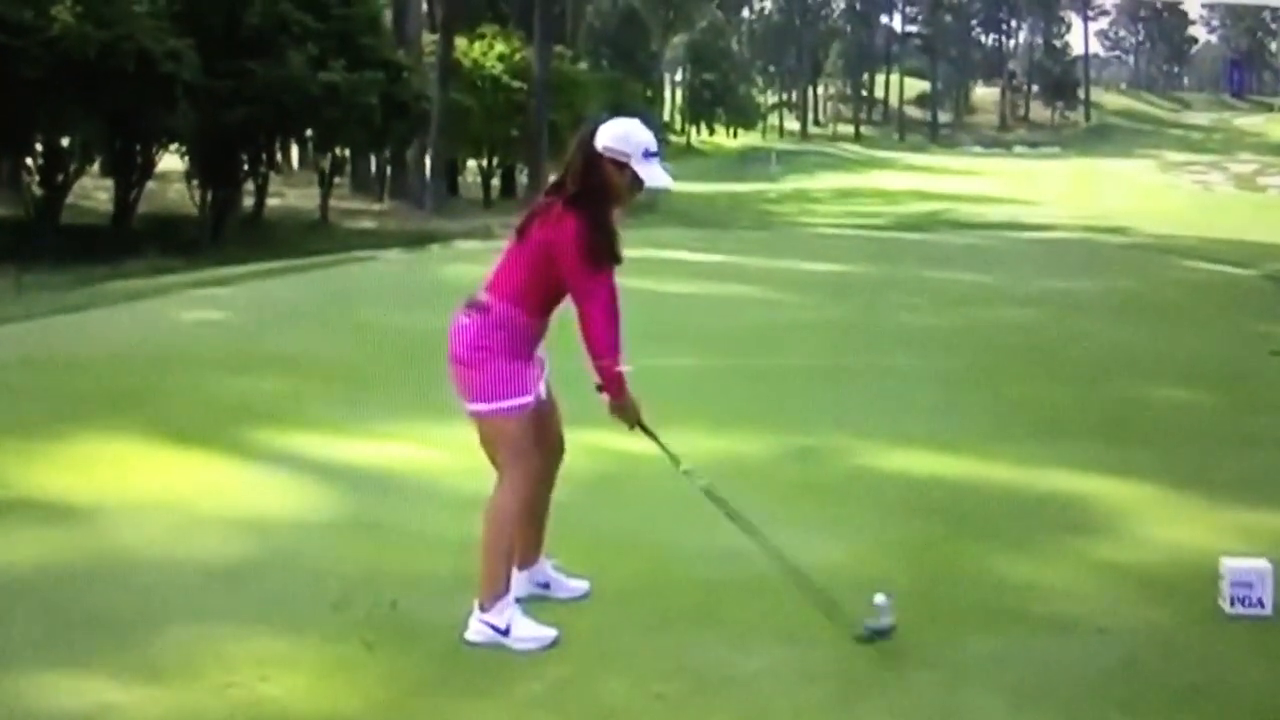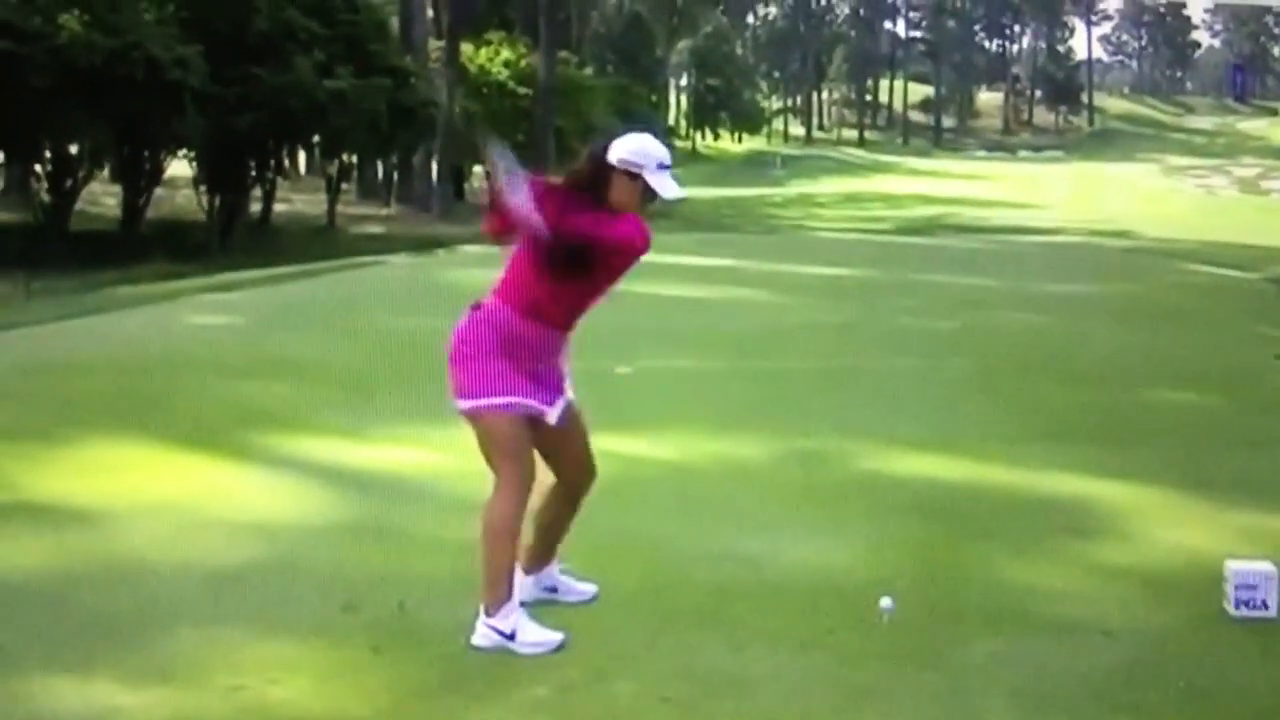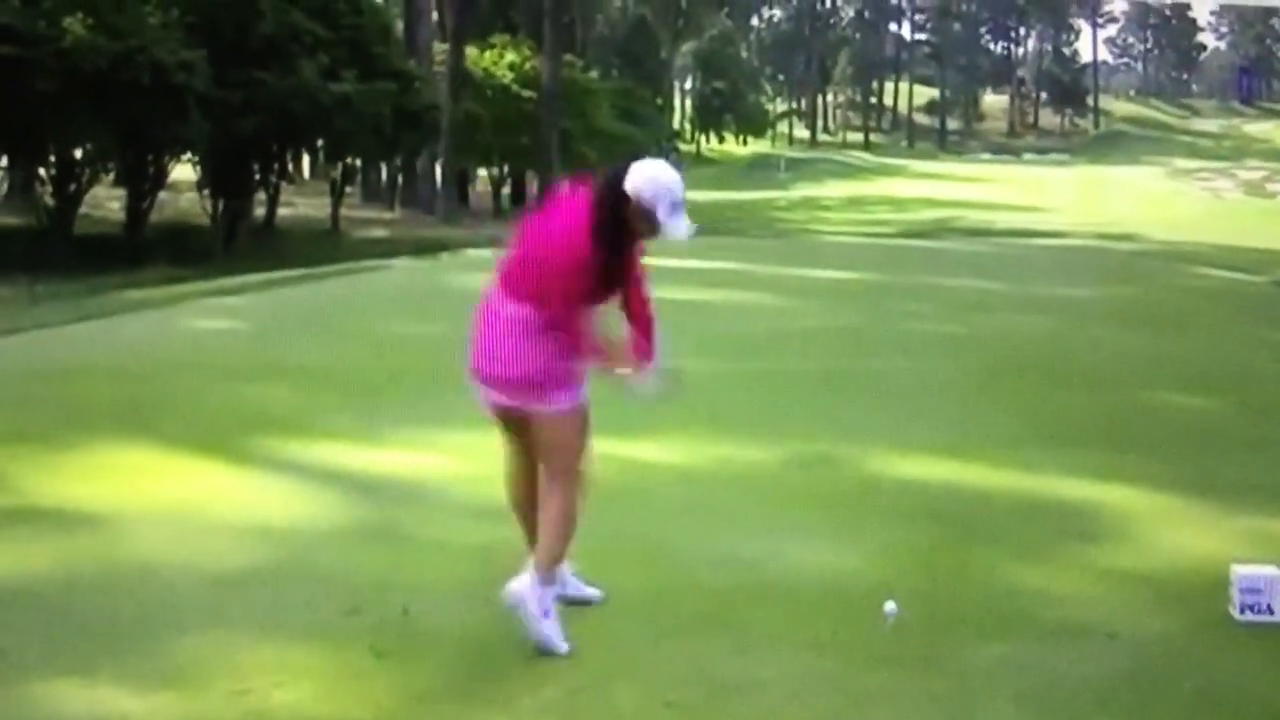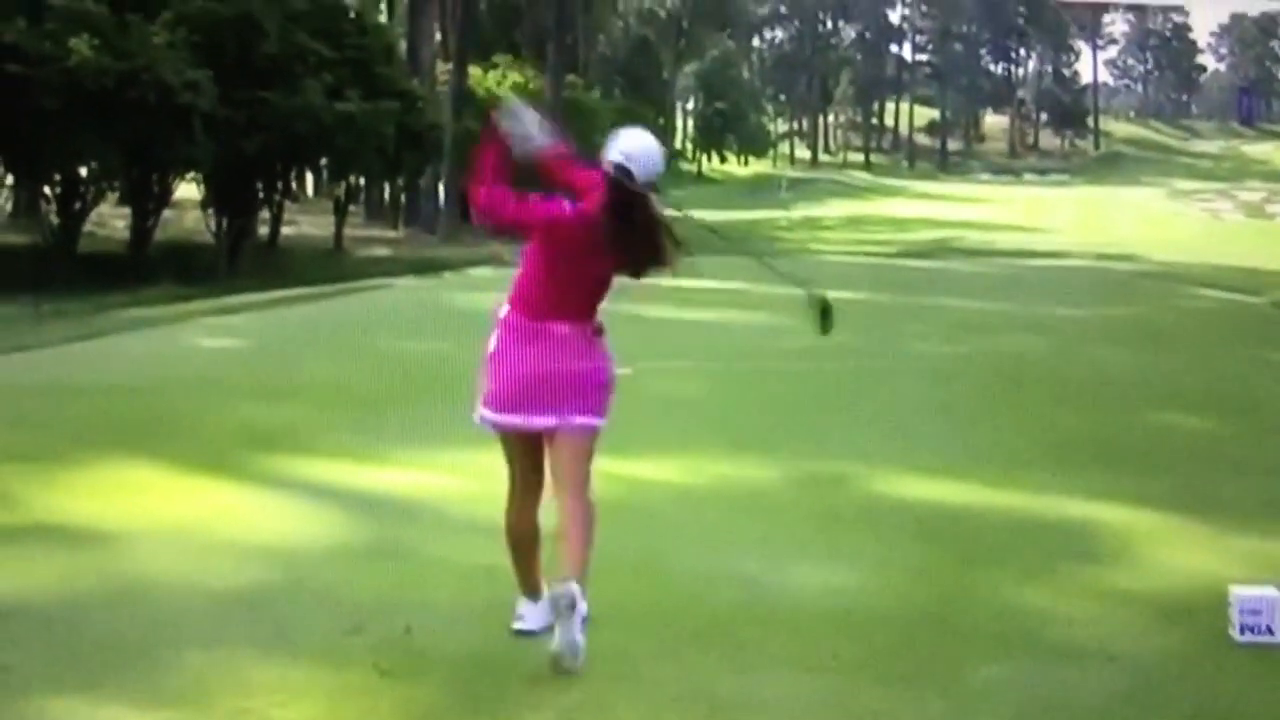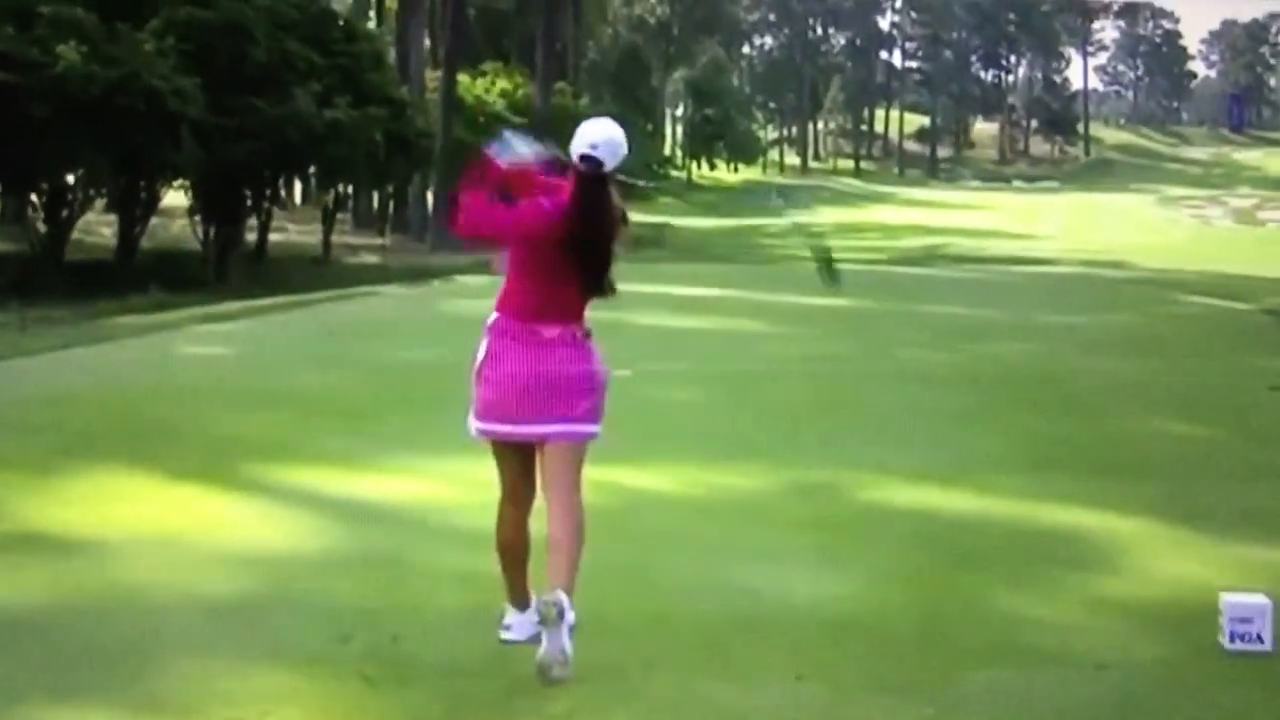
dt=0.4s
person 1, frame 1
left shoulder: (592, 216)
right shoulder: (567, 221)
left elbow: (604, 297)
right elbow: (589, 308)
left wrist: (613, 374)
right wrist: (616, 386)
left hip: (517, 344)
right hip: (490, 343)
left knee: (549, 453)
right knee: (519, 473)
left ankle: (529, 569)
right ankle: (491, 613)
person 1, frame 2
left shoulder: (633, 235)
right shoulder: (549, 197)
left elbow: (591, 231)
right elbow: (501, 228)
left wrist: (540, 215)
right wrist: (508, 195)
left hip: (541, 359)
right hip: (490, 346)
left knee: (579, 473)
right knee: (516, 478)
left ankle: (535, 572)
right ankle: (496, 618)
person 1, frame 3
left shoulder: (581, 197)
right shoulder: (581, 240)
left elbow: (634, 294)
right elbow: (565, 322)
left wrist: (641, 350)
right wrist: (619, 357)
left hip: (497, 335)
right hip: (535, 348)
left knee: (528, 460)
right knee: (562, 477)
left ankle: (547, 572)
right ankle: (538, 581)
person 1, frame 4
left shoulder: (567, 218)
right shoulder: (631, 227)
left elbow: (484, 202)
right elbow: (578, 176)
left wrist: (501, 139)
right wrist: (540, 145)
left hip: (518, 351)
right hip: (579, 359)
left knee: (524, 488)
right knee: (572, 490)
left ankle: (530, 603)
right ankle: (569, 593)
person 1, frame 5
left shoulder: (552, 212)
right shoulder: (602, 213)
left elbow: (470, 222)
left wrist: (497, 165)
right wrist: (519, 168)
left hip: (511, 354)
right hip: (570, 360)
left knee: (515, 496)
right knee: (564, 493)
left ankle: (519, 612)
right ankle: (559, 600)
